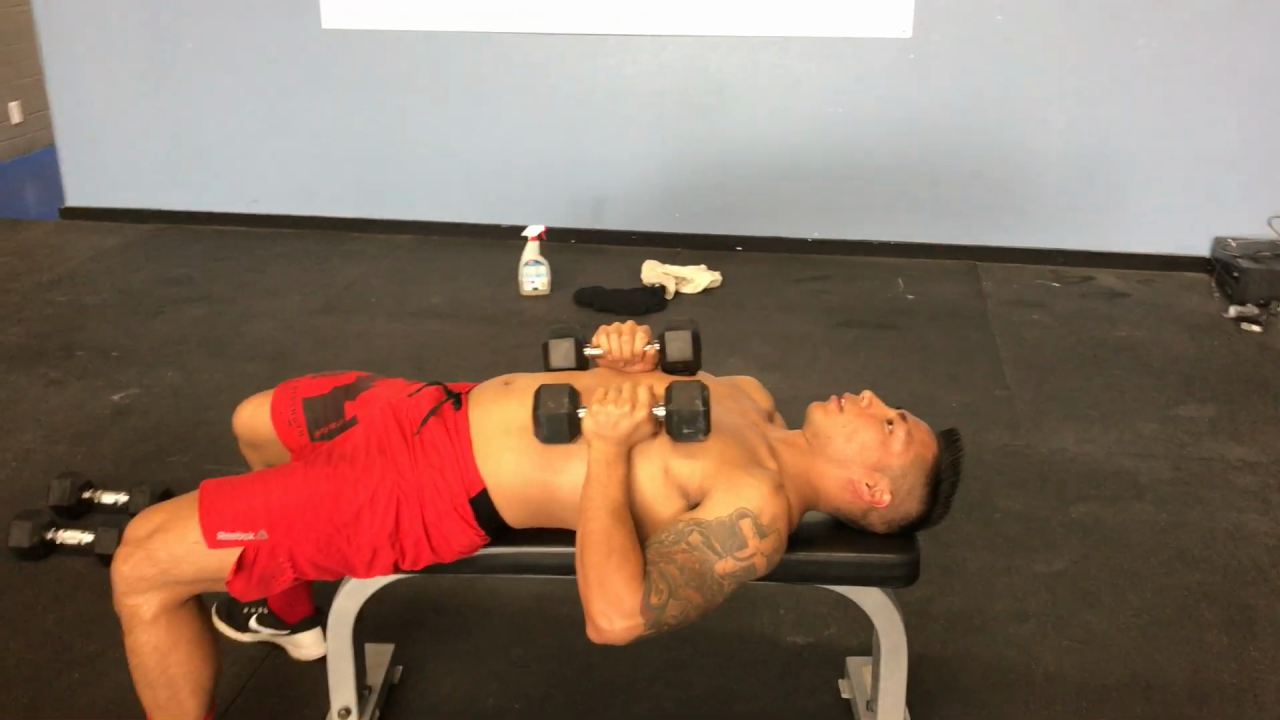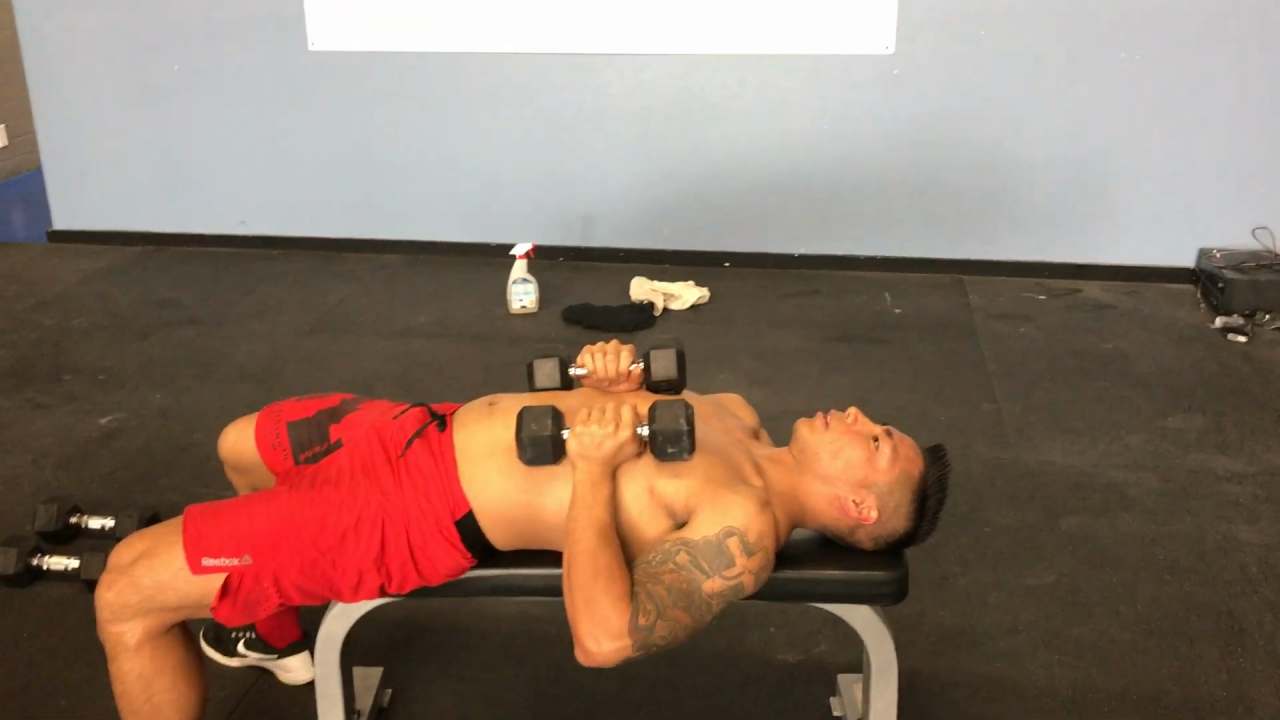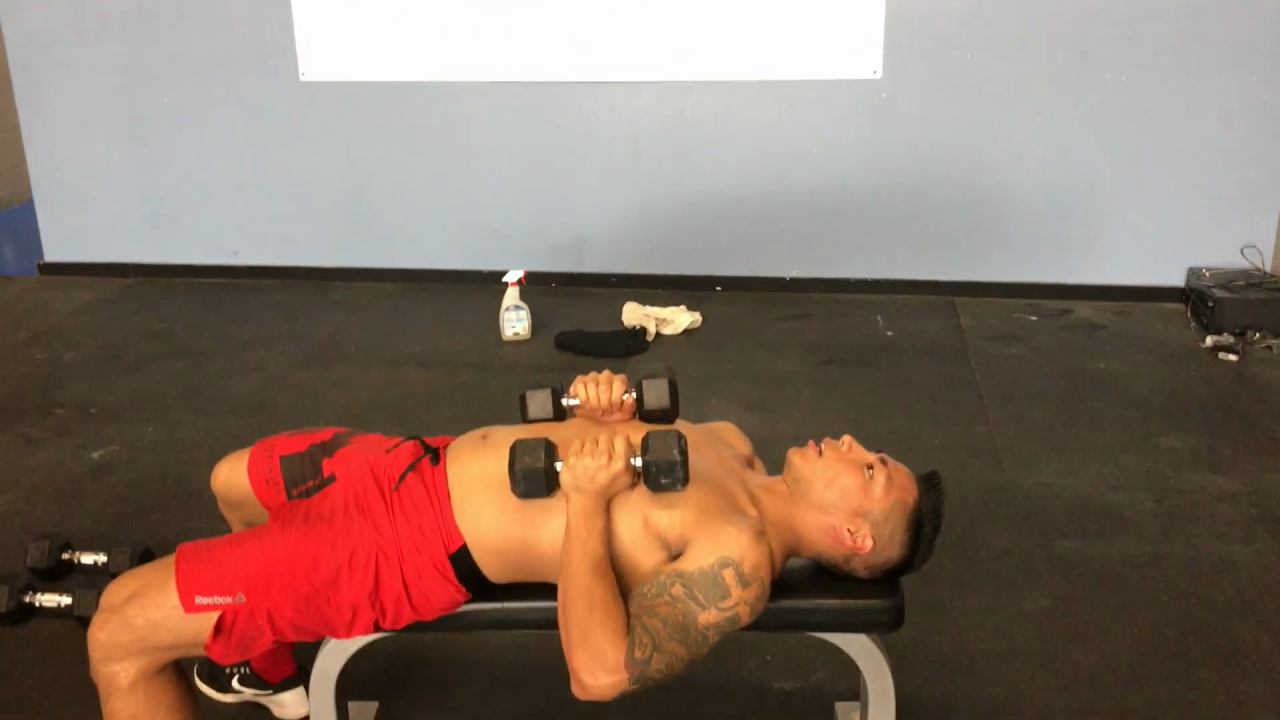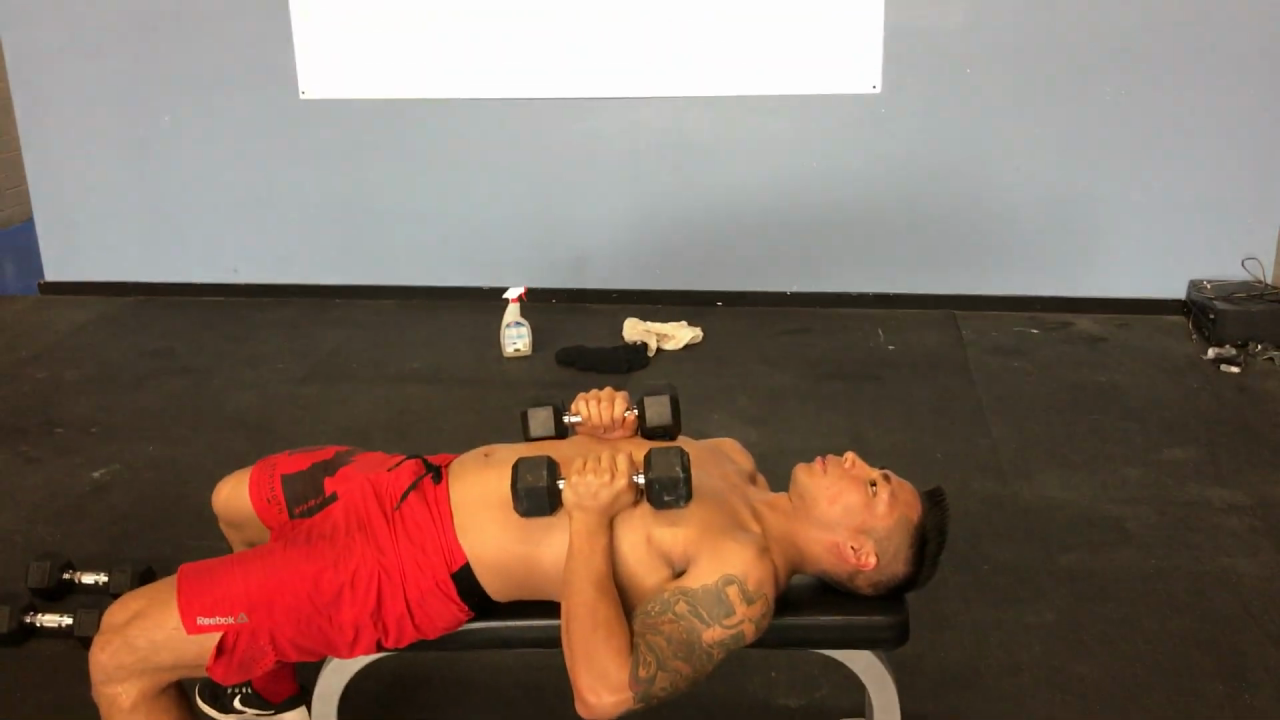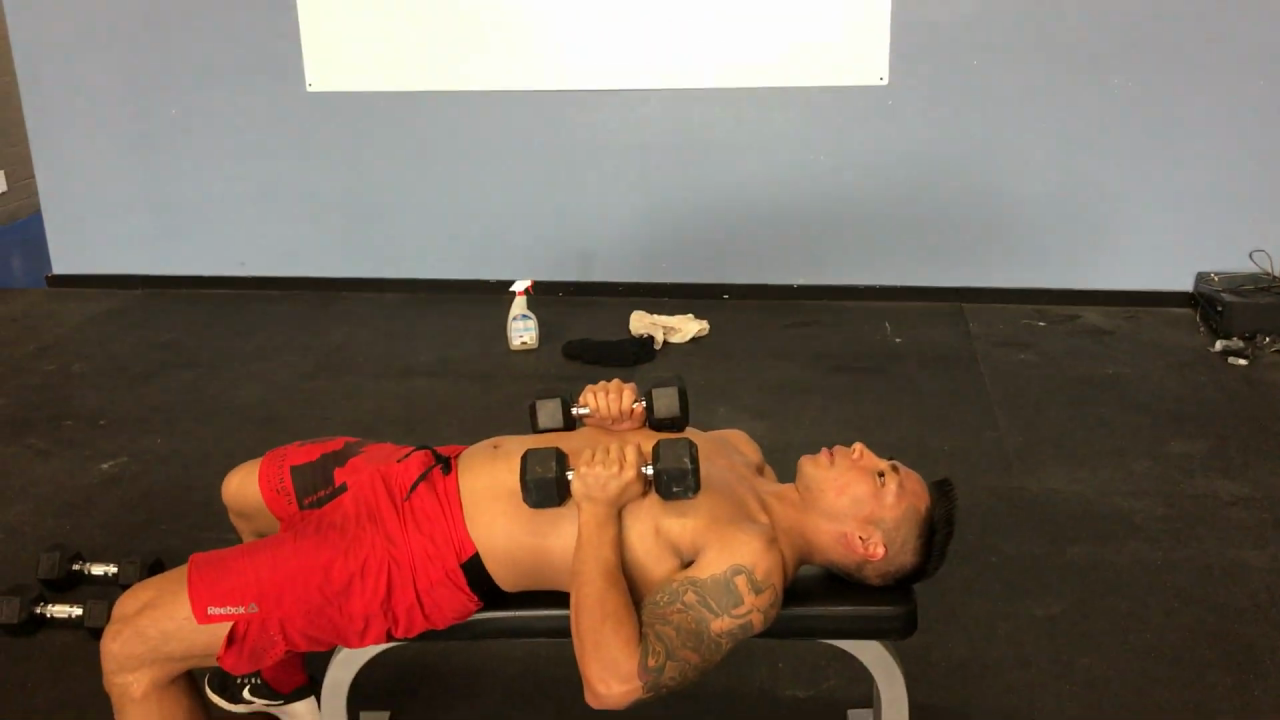
dt=0.3s
person 1, frame 1
left shoulder: (758, 513)
right shoulder: (752, 399)
left elbow: (614, 615)
left wrist: (609, 446)
right wrist: (626, 355)
left hip: (436, 490)
left knee: (143, 562)
right knee: (255, 422)
right ankle: (285, 610)
person 1, frame 2
left shoulder: (744, 532)
right shoulder: (737, 417)
left elbow: (603, 637)
left wrist: (593, 467)
right wrist: (608, 381)
left hip: (420, 511)
left knee: (127, 591)
right knee: (241, 447)
right ankle: (275, 632)
person 1, frame 3
left shoulder: (739, 560)
right shoulder: (731, 445)
left wrist: (588, 499)
right wrist: (603, 407)
left hip: (416, 547)
left knee: (120, 627)
right knee: (233, 481)
person 1, frame 4
left shoulder: (742, 578)
right shoulder: (734, 462)
left wrist: (590, 518)
right wrist: (603, 431)
left hip: (417, 565)
left knee: (121, 649)
right knee: (235, 500)
person 1, frame 5
left shoulder: (751, 569)
right shoulder: (742, 454)
left wrist: (599, 508)
right wrist: (613, 418)
left hip: (425, 554)
left knee: (133, 638)
right knee: (245, 492)
